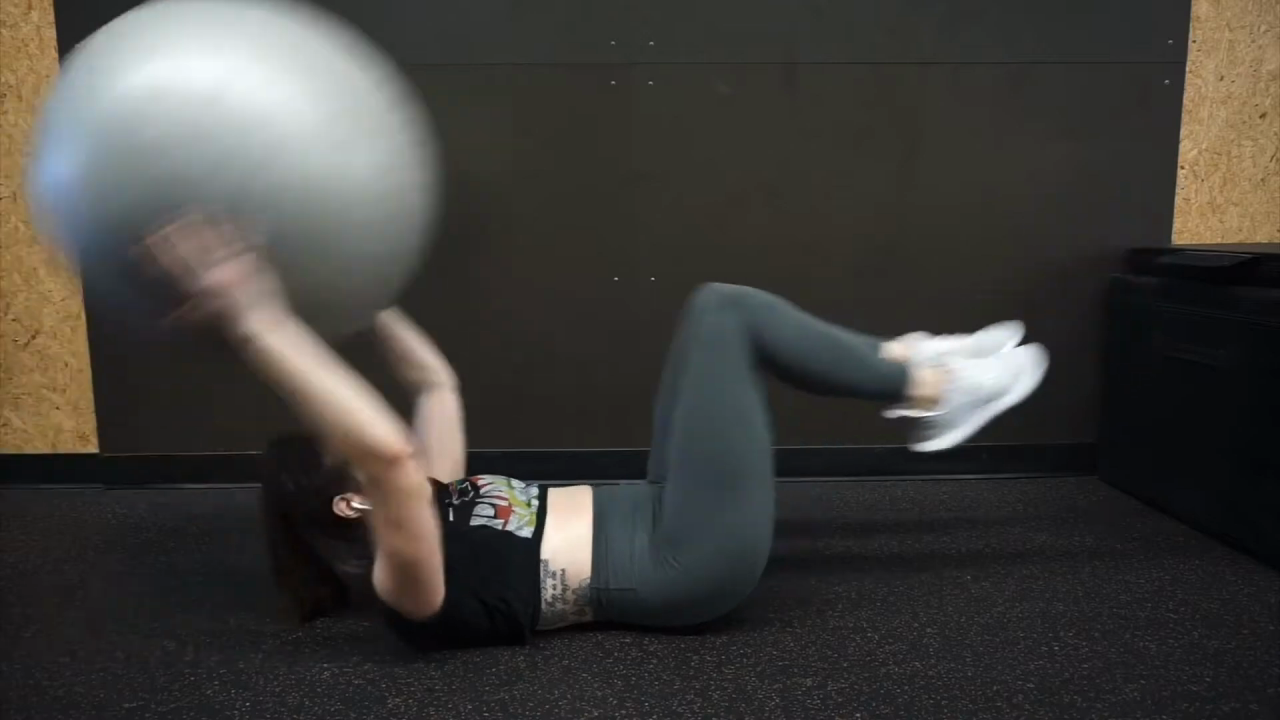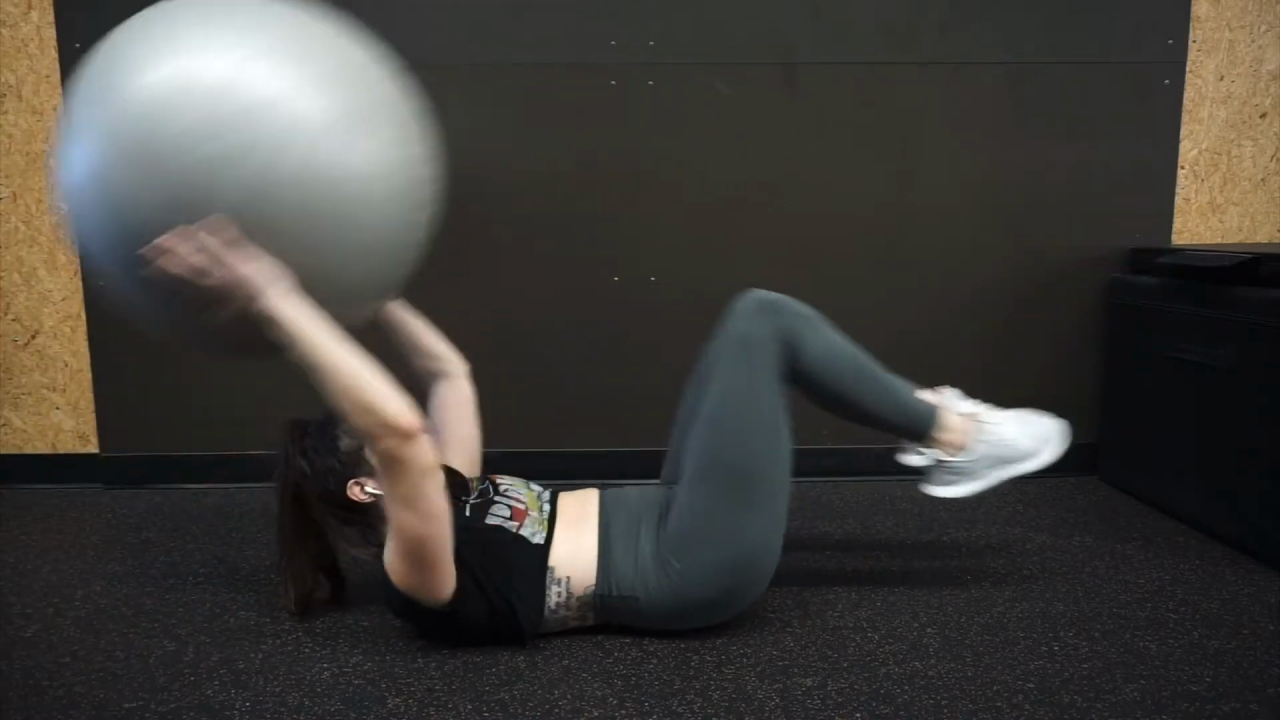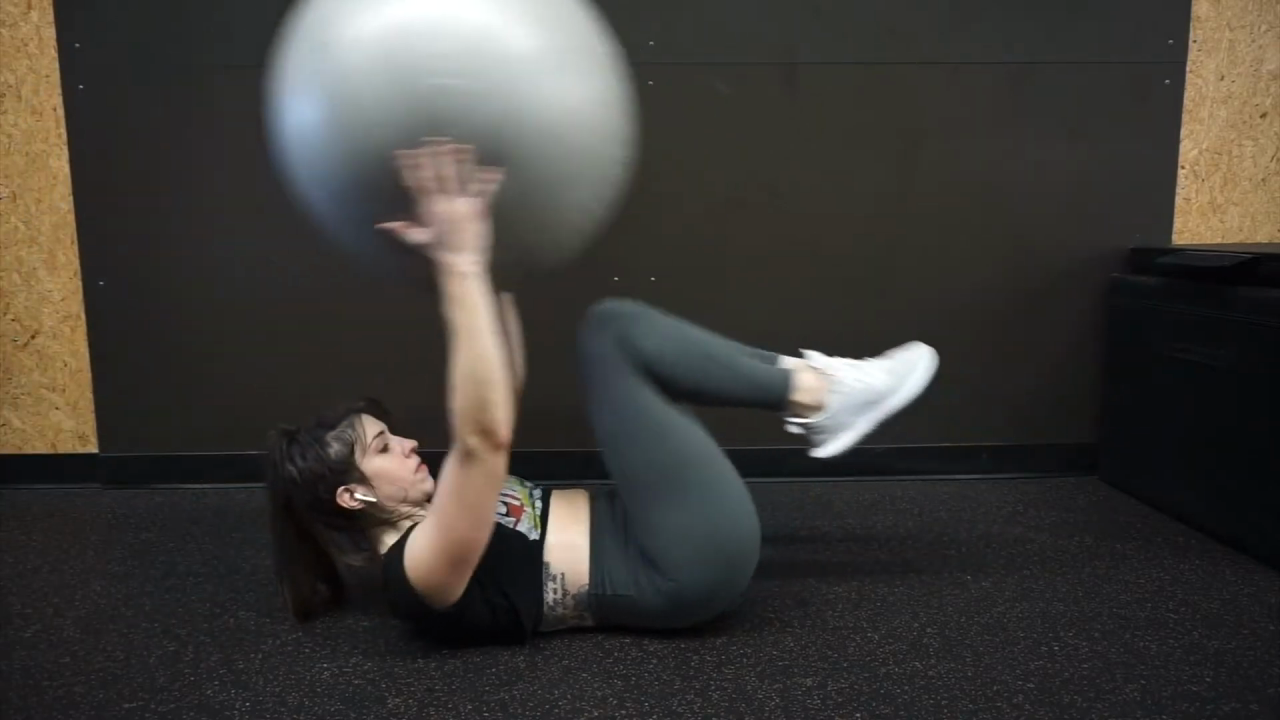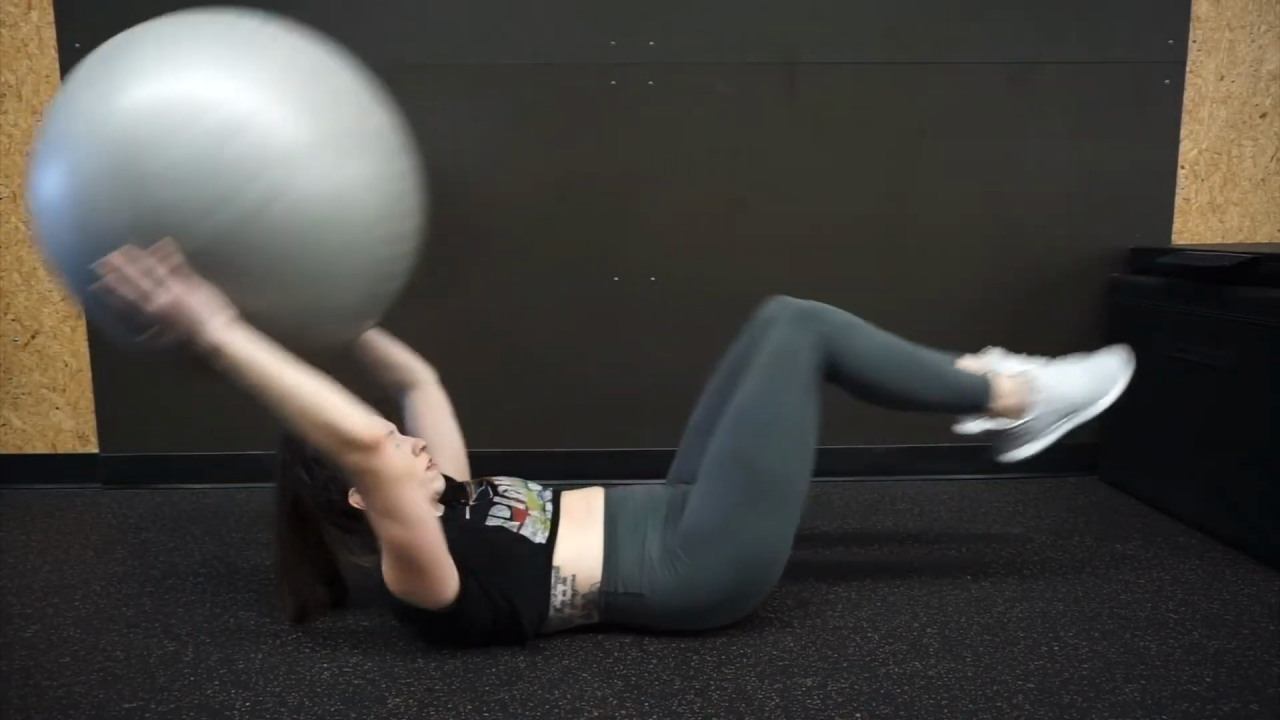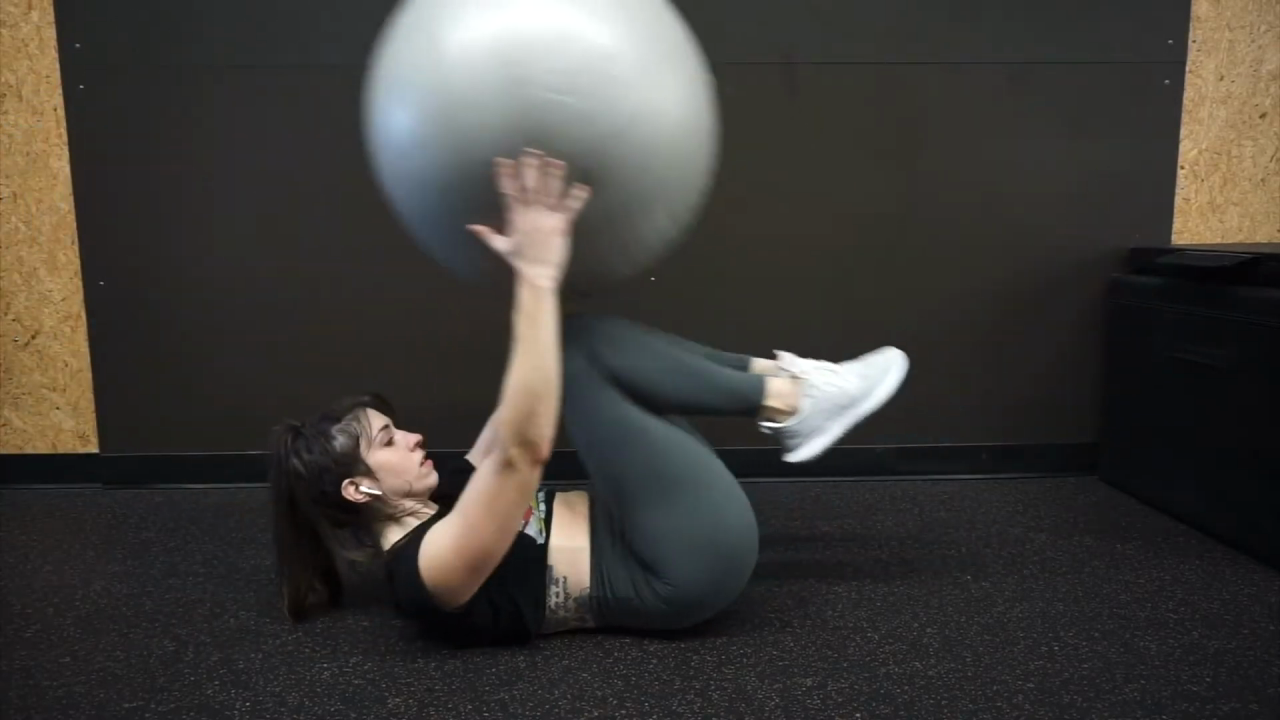
dt=1s
person 1, frame 1
left shoulder: (432, 508)
right shoulder: (406, 588)
left elbow: (434, 380)
right elbow: (384, 447)
right wrist: (254, 321)
left hip: (655, 529)
right hip: (695, 569)
left knee: (719, 326)
right knee: (722, 308)
left ankle: (913, 366)
right ankle: (930, 393)
person 1, frame 2
left shoulder: (458, 503)
right shoulder: (424, 580)
left elbow: (453, 371)
right elbow: (401, 429)
right wrist: (278, 295)
left hip: (676, 524)
right hip: (697, 567)
left knee: (765, 323)
right knee: (760, 316)
left ankle: (933, 419)
right ankle: (951, 436)
person 1, frame 3
left shoulder: (433, 512)
right shoulder: (420, 572)
left elbow: (490, 410)
right elbow: (484, 430)
left wrist: (476, 272)
right wrist: (460, 262)
left hip: (695, 542)
right hip: (700, 559)
left knee: (613, 341)
right knee: (608, 328)
left ankle: (814, 382)
right ankle: (819, 395)
person 1, frame 4
left shoulder: (462, 510)
right shoulder: (427, 587)
left elbow: (420, 377)
right elbow: (366, 442)
right wrist: (221, 329)
left hip: (682, 520)
right hip: (705, 564)
left knee: (788, 330)
right knee: (792, 326)
left ankle: (999, 383)
right ankle: (1014, 402)
person 1, frame 5
left shoulder: (441, 502)
right shoulder: (428, 567)
left elbow: (520, 416)
right elbow: (528, 445)
left wrist: (538, 274)
right wrist: (538, 274)
left hip: (687, 540)
right hip: (697, 561)
left knee: (578, 340)
right knee: (580, 349)
left ankle: (784, 383)
right ankle: (789, 399)
